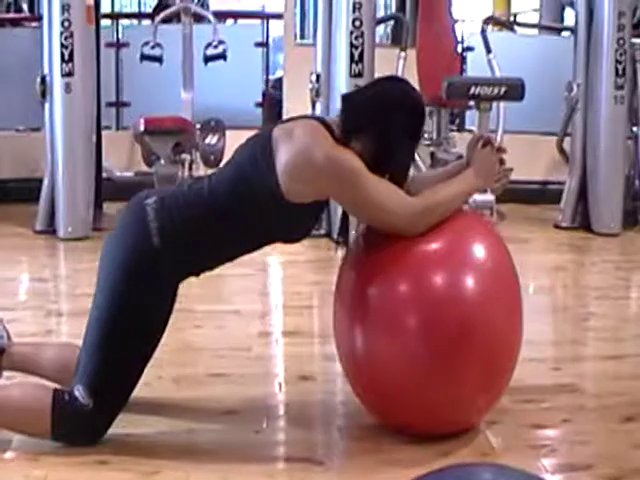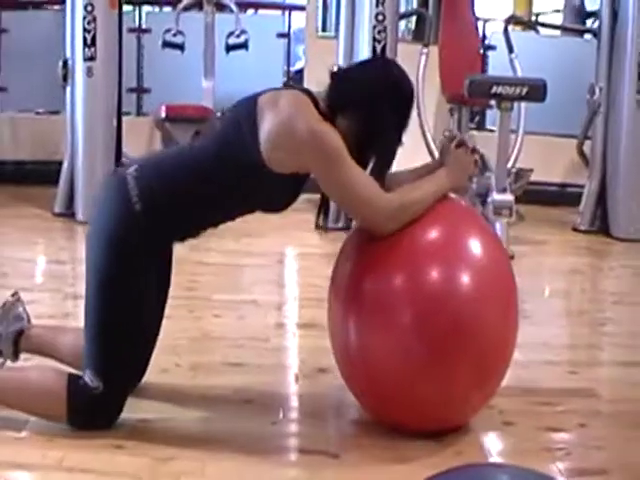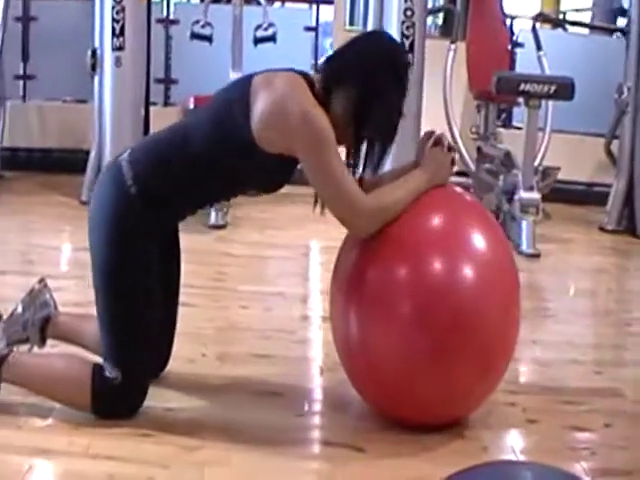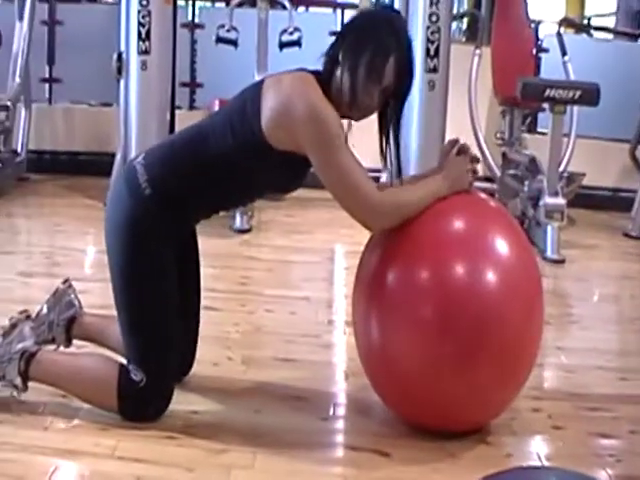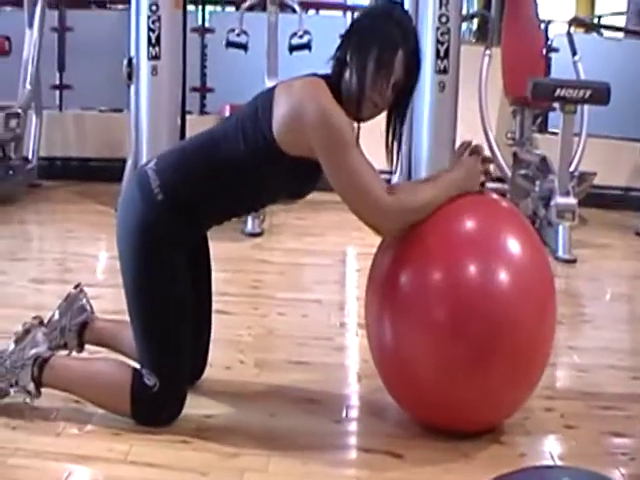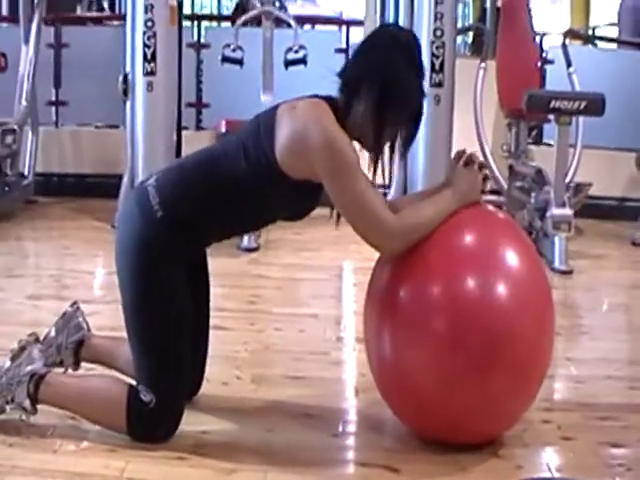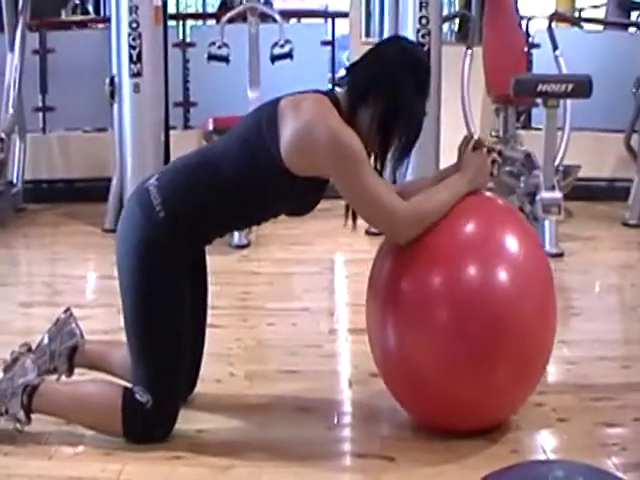
dt=0.4s
person 1, frame 1
left shoulder: (318, 135)
right shoulder: (324, 159)
left elbow: (392, 191)
right elbow: (410, 217)
left wrist: (462, 166)
right wrist: (475, 178)
left hip: (156, 233)
right hip: (149, 250)
left knee: (106, 370)
right knee: (84, 419)
person 1, frame 2
left shoulder: (304, 110)
right shoulder: (308, 130)
left elbow: (369, 187)
right elbow: (383, 215)
left wrist: (436, 166)
right wrist: (449, 177)
left hip: (144, 210)
right hip: (132, 221)
left knee: (122, 368)
right knee: (97, 403)
person 1, frame 3
left shoulder: (299, 93)
right shoulder: (299, 110)
left elbow: (348, 193)
right elbow: (361, 218)
left wrist: (416, 167)
right wrist: (426, 177)
left hip: (149, 206)
right hip: (129, 206)
left knee: (150, 361)
right knee: (119, 395)
left ankle: (46, 319)
person 1, frame 4
left shoulder: (314, 99)
right shoulder: (307, 104)
left elbow: (363, 194)
right elbow: (373, 213)
left wrist: (435, 173)
right wrist: (446, 182)
left hip: (168, 211)
right hip: (144, 209)
left knee: (175, 363)
right knee: (146, 397)
left ankle: (69, 320)
person 1, frame 5
left shoulder: (328, 105)
right shoulder: (319, 110)
left elbow: (376, 197)
right elbow: (384, 217)
left wrist: (449, 176)
right wrist: (457, 181)
left hip: (178, 216)
right hip: (155, 215)
left knee: (188, 366)
right knee: (160, 401)
left ankle: (80, 323)
person 1, frame 6
left shoulder: (325, 120)
right shoulder: (321, 133)
left elbow: (377, 213)
right elbow: (389, 236)
left wrist: (445, 188)
right wrist: (456, 196)
left hip: (176, 230)
right hip: (154, 232)
left knee: (183, 381)
right knee: (156, 416)
left ankle: (76, 341)
person 1, frame 7
left shoulder: (327, 113)
right shoulder: (326, 130)
left elbow: (383, 200)
right elbow: (398, 224)
left wrist: (453, 173)
right wrist: (465, 181)
left hip: (175, 227)
right hip: (157, 232)
left knee: (176, 382)
right knee: (153, 417)
left ankle: (71, 347)
